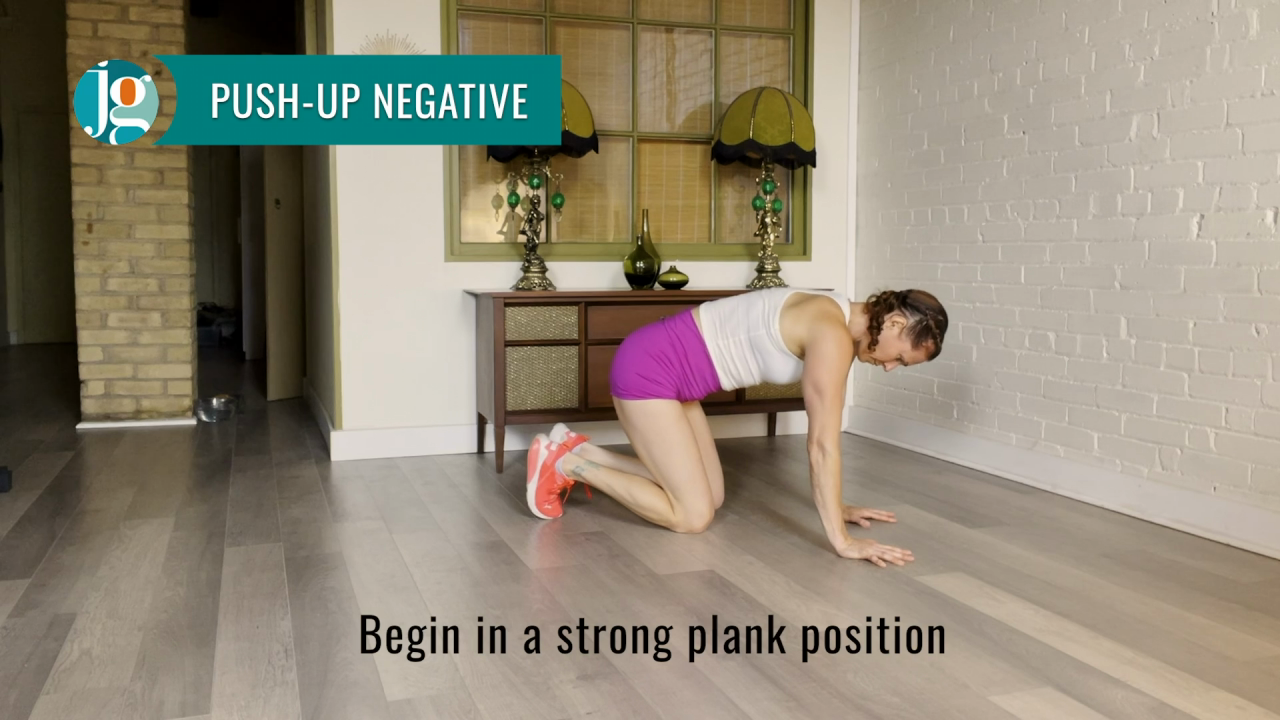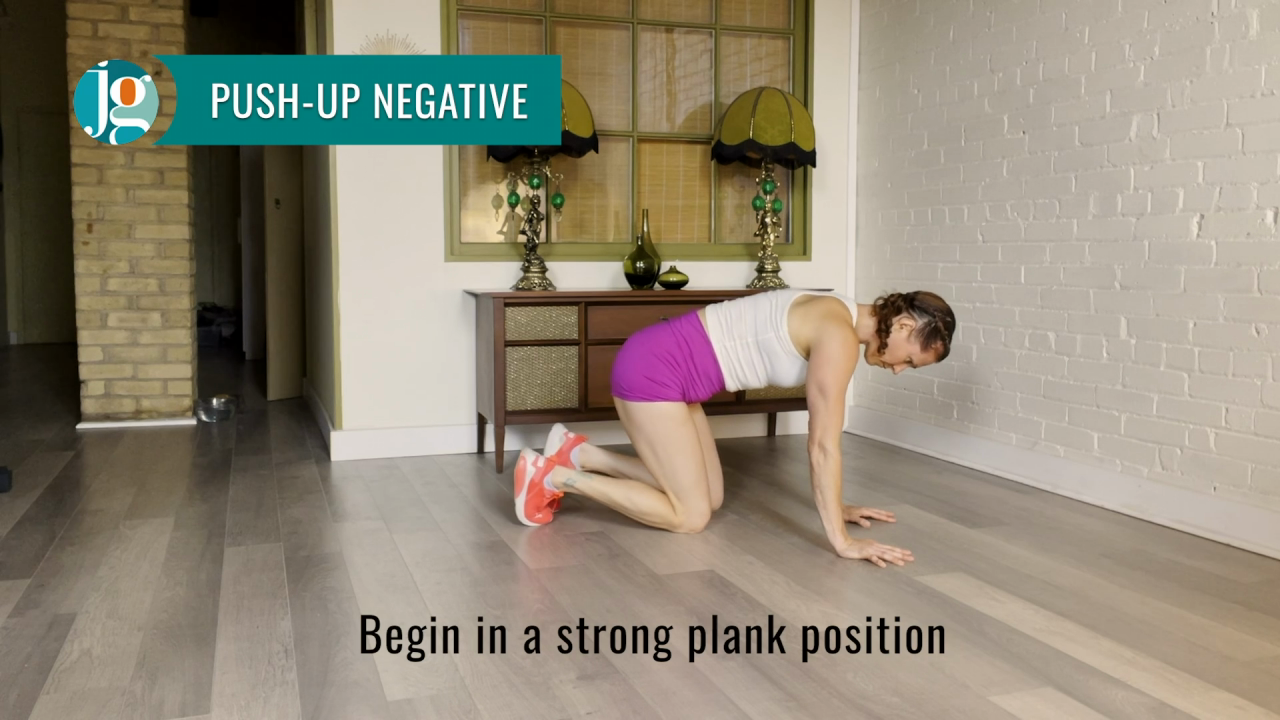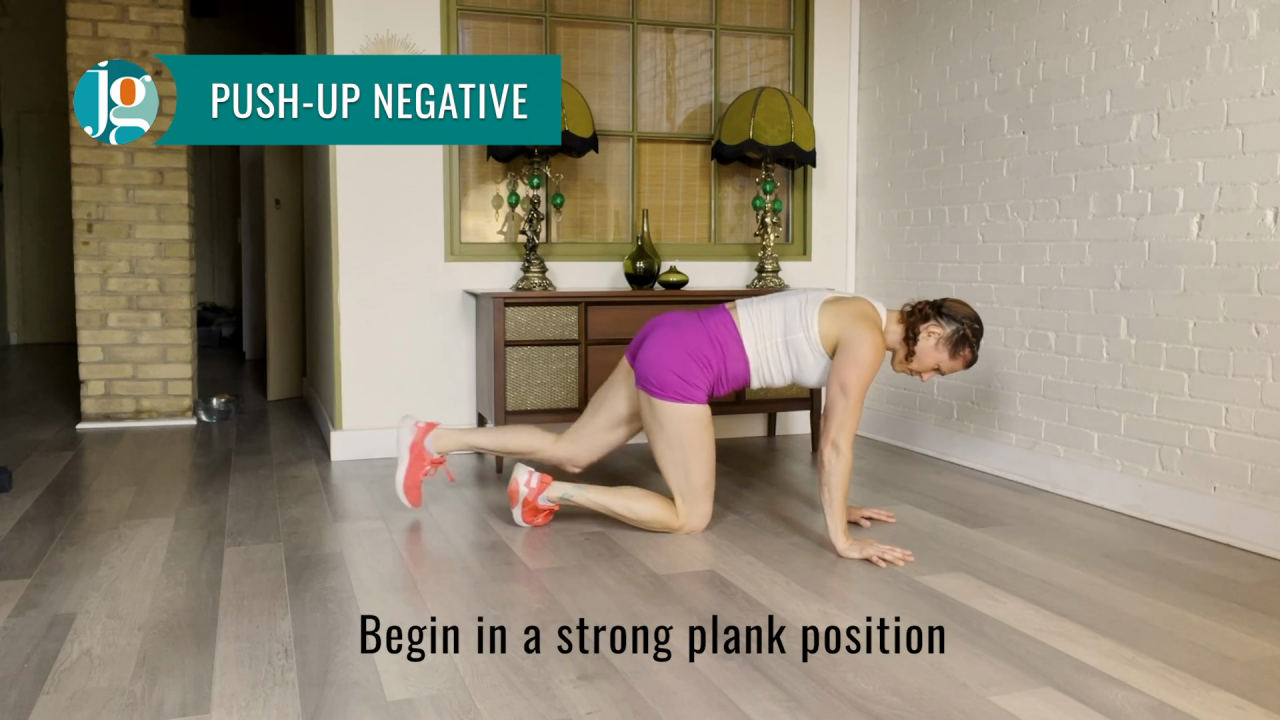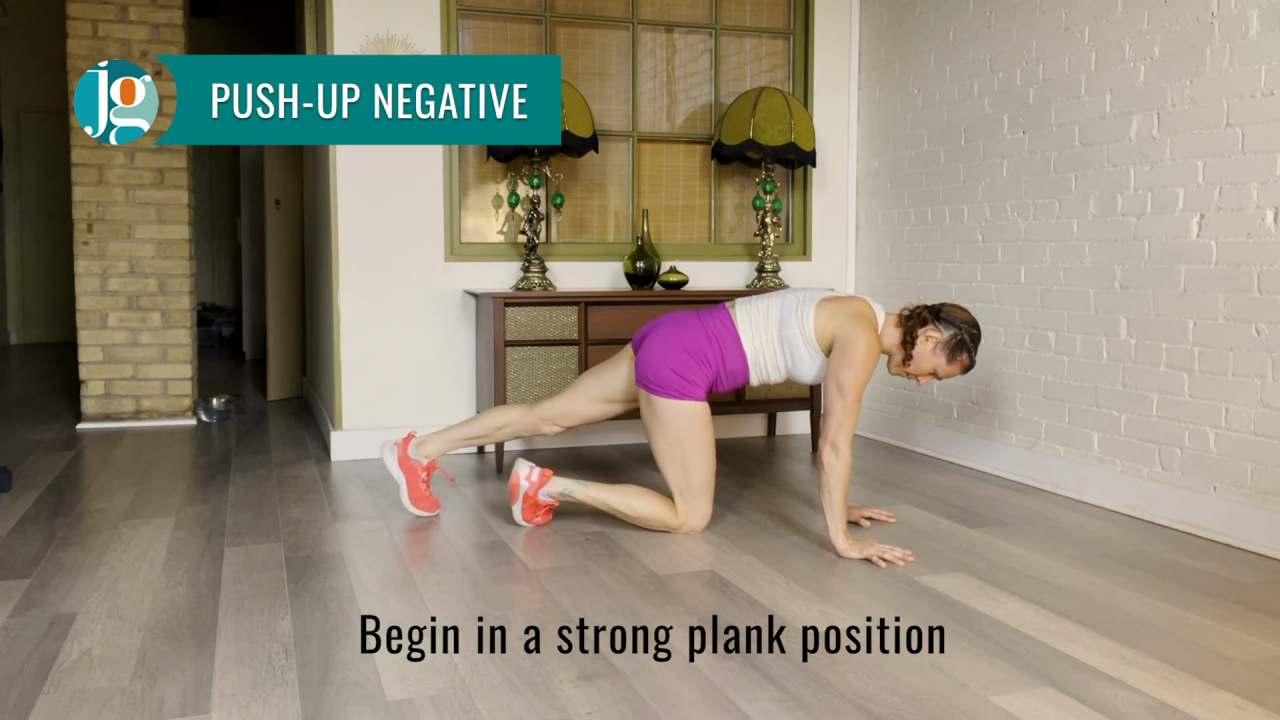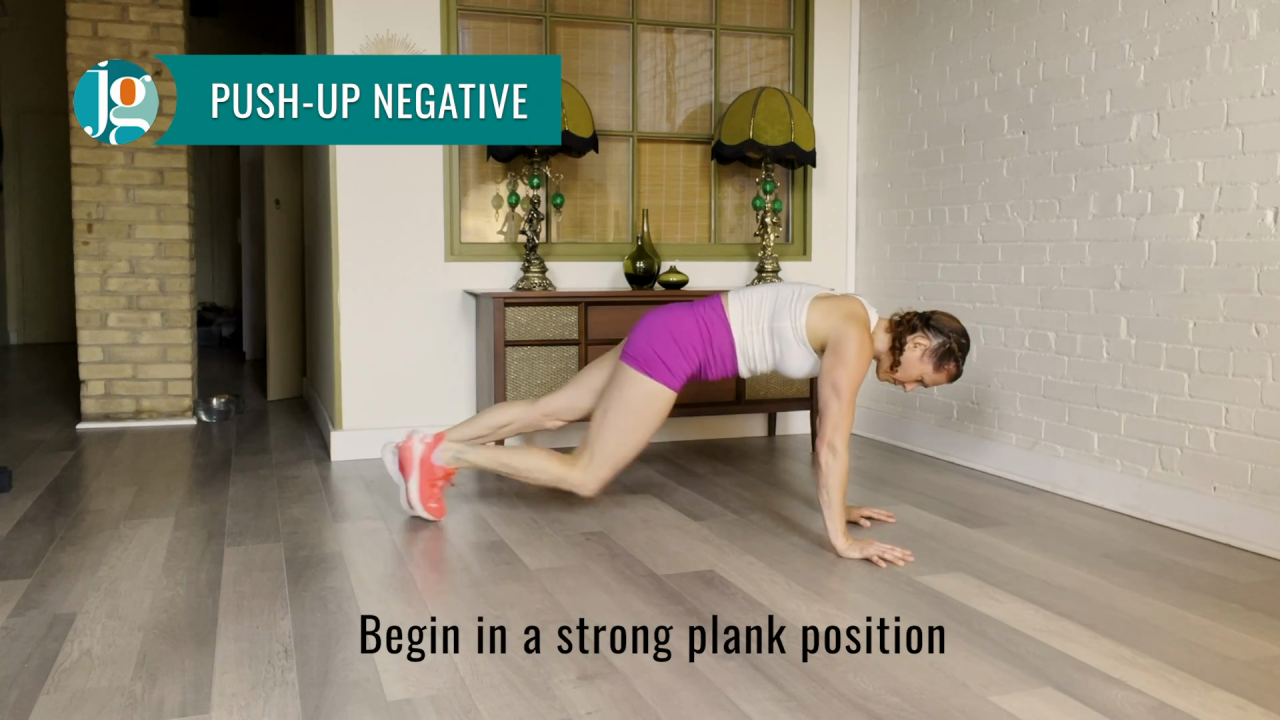
dt=0.5s
person 1, frame 1
left shoulder: (844, 326)
right shoulder: (832, 334)
left elbow: (828, 428)
right elbow: (823, 443)
left wrist: (838, 506)
right wrist: (842, 540)
left hip: (664, 367)
right hip: (645, 369)
left knee: (709, 497)
right knee: (693, 517)
left ankle: (578, 450)
right ankle: (565, 464)
person 1, frame 2
left shoulder: (840, 324)
right shoulder: (840, 336)
left elbow: (823, 432)
right elbow: (823, 445)
left wrist: (837, 507)
right wrist: (841, 540)
left hip: (659, 362)
right hip: (651, 369)
left knee: (709, 496)
right knee: (691, 515)
left ankle: (577, 453)
right ankle: (553, 477)
person 1, frame 3
left shoulder: (856, 322)
right shoulder: (868, 336)
left elbow: (831, 433)
right elbow: (836, 445)
left wrist: (840, 507)
right wrist: (842, 540)
left hip: (668, 340)
right hip: (682, 363)
left knee: (571, 450)
right knee: (690, 517)
left ankle: (434, 442)
right ankle: (547, 491)
person 1, frame 4
left shoulder: (858, 324)
right shoulder: (864, 336)
left elbow: (832, 435)
right elbow: (835, 444)
left wrist: (839, 504)
right wrist: (841, 538)
left hip: (670, 340)
right hip: (682, 360)
left knee: (549, 416)
right knee: (692, 516)
left ankle: (415, 451)
right ankle: (549, 487)
person 1, frame 5
left shoulder: (857, 328)
right shoulder: (855, 336)
left elbow: (828, 432)
right elbow: (833, 443)
left wrist: (840, 506)
right wrist: (841, 538)
left hip: (669, 333)
right hip: (673, 343)
left knee: (549, 411)
right knee: (585, 475)
left ankle: (420, 450)
right ankle: (439, 455)
